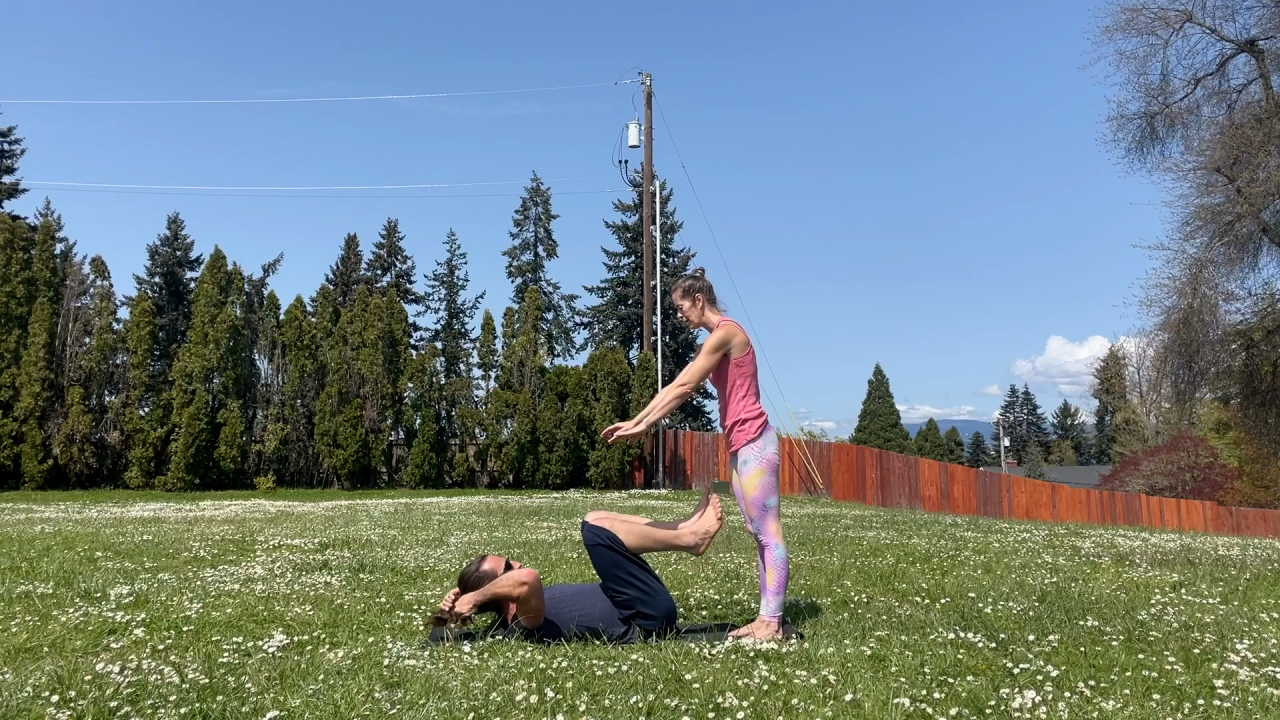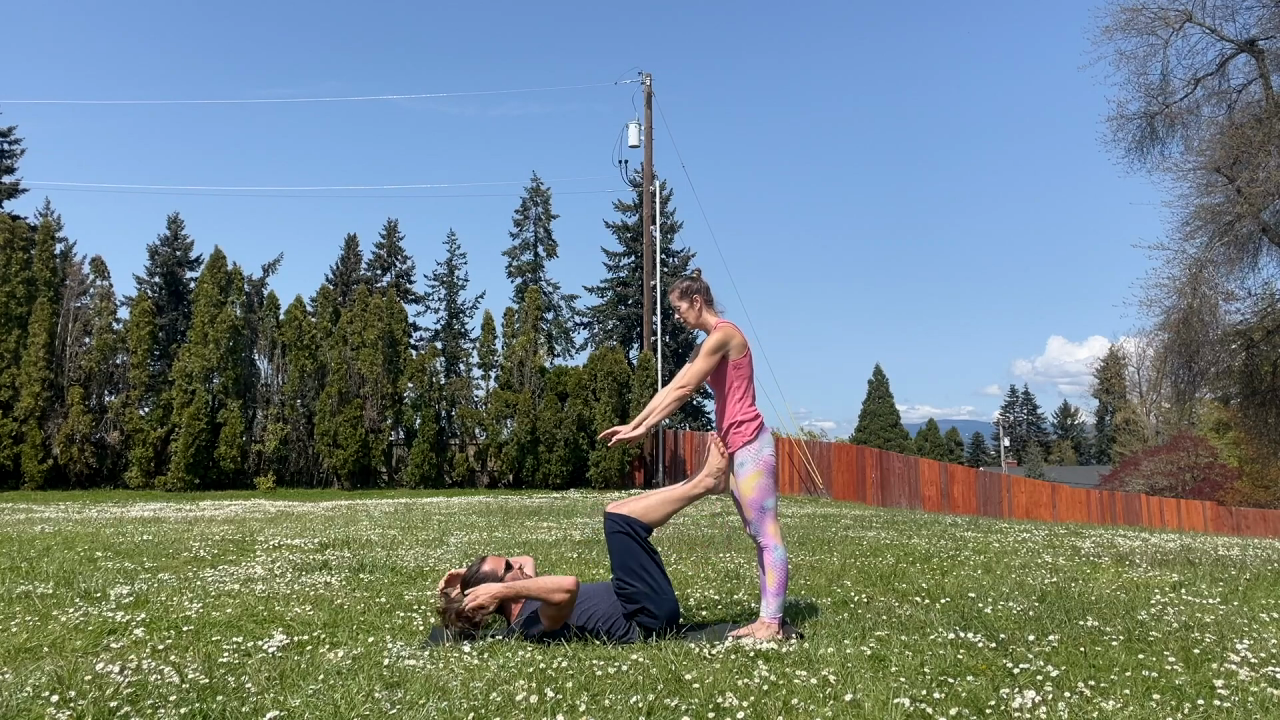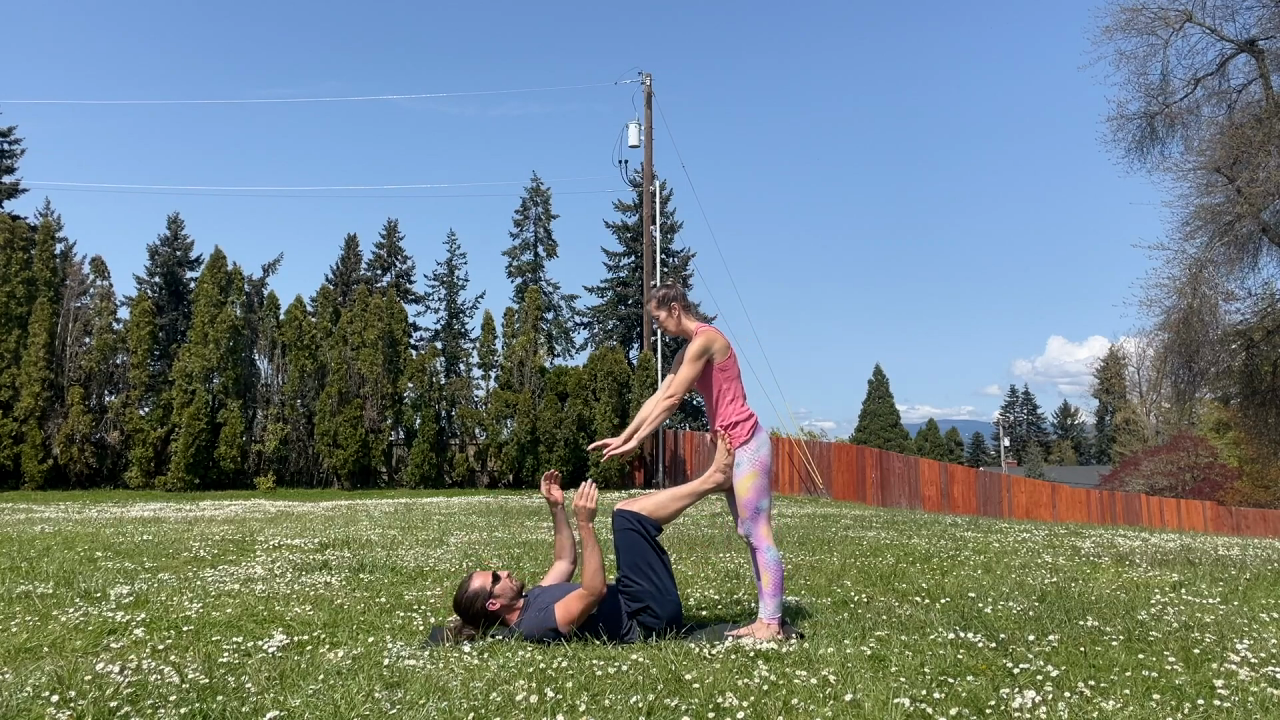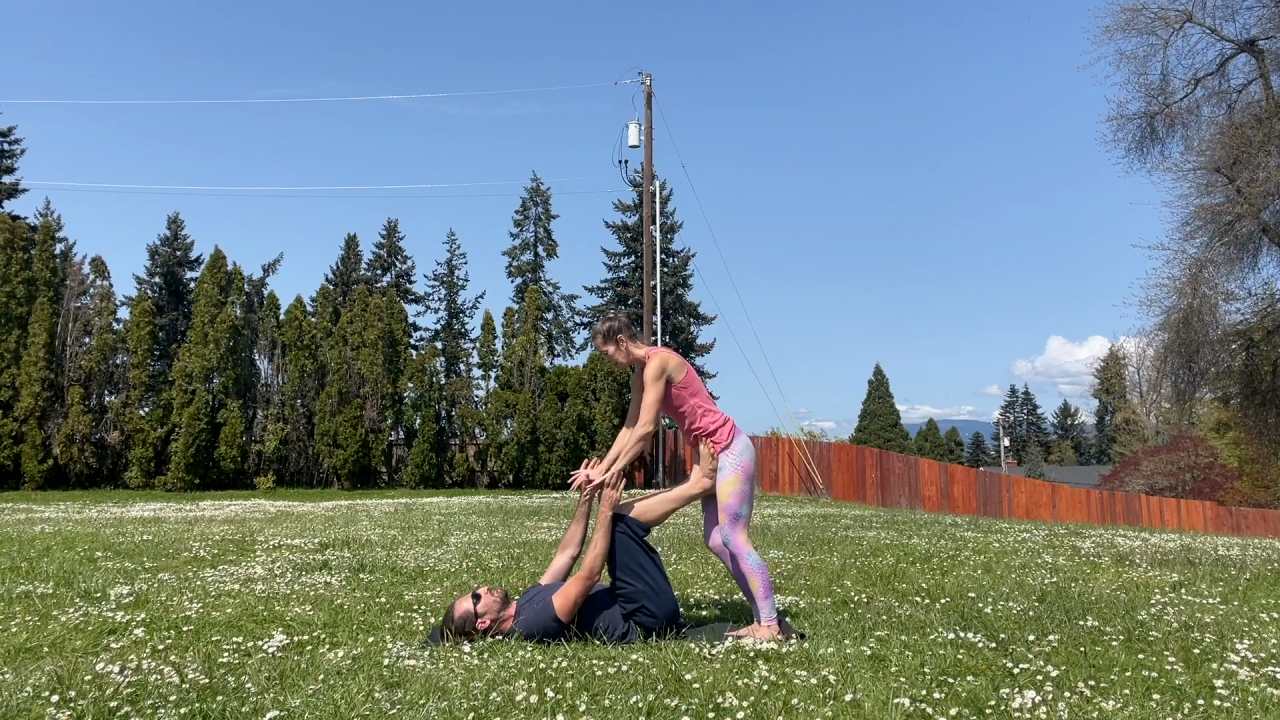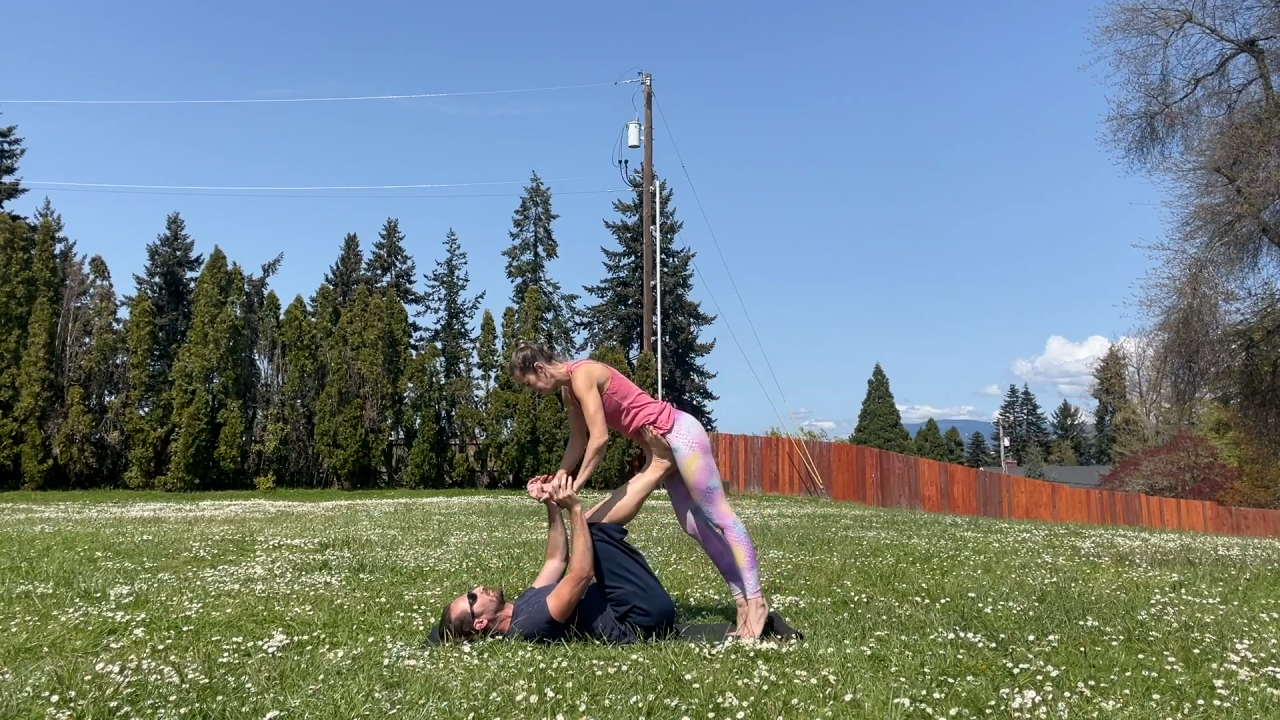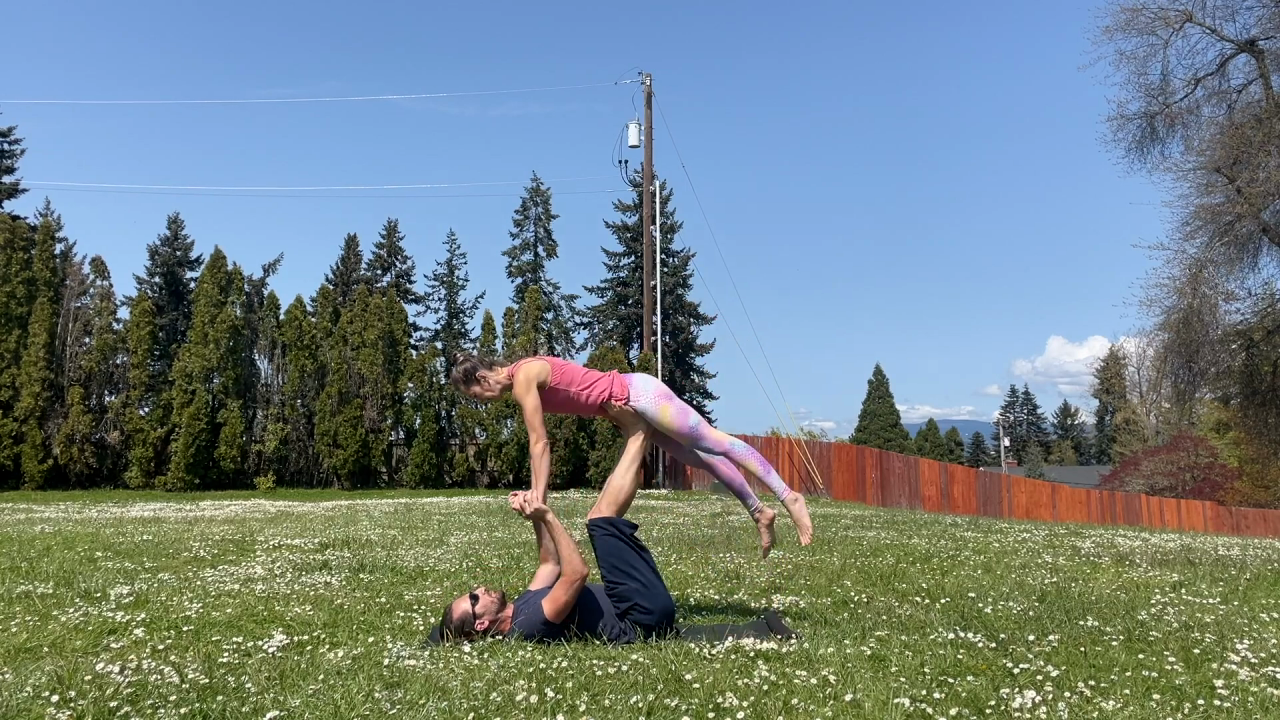
dt=0.3s
person 1, frame 1
left shoulder: (726, 333)
right shoulder: (716, 341)
left elbow: (685, 389)
right elbow: (676, 385)
left wrist: (644, 426)
right wrist: (635, 421)
left hip: (754, 441)
right hip: (742, 444)
left knee: (768, 531)
right knee: (758, 531)
left ankle: (772, 621)
right ankle: (766, 617)
person 1, frame 2
left shoulder: (723, 334)
right shoulder: (708, 344)
left elbow: (683, 391)
right elbow: (670, 387)
left wrist: (644, 429)
right wrist: (632, 425)
left hip: (749, 443)
right hip: (736, 446)
left knee: (767, 534)
right knee: (757, 534)
left ankle: (773, 623)
right ankle: (767, 618)
person 1, frame 3
left shoulder: (705, 339)
right shoulder: (688, 351)
left elbow: (672, 400)
right elbow: (658, 396)
left wrist: (635, 443)
right wrist: (622, 437)
left hip: (745, 442)
right hip: (733, 446)
left knee: (759, 534)
right knee: (750, 534)
left ankle: (771, 623)
right ankle: (766, 618)
person 1, frame 4
left shoulder: (656, 363)
right shoulder: (642, 370)
left elbow: (646, 428)
right elbow: (630, 427)
left wrist: (613, 472)
right wrist: (599, 467)
left hip: (729, 448)
right hip: (713, 452)
left knee: (734, 540)
right knee: (716, 539)
left ankle: (771, 624)
right ankle: (761, 617)
person 1, frame 5
left shoulder: (581, 374)
right shoulder: (567, 389)
left elbow: (599, 439)
right elbow: (578, 444)
left wrist: (576, 485)
right wrist: (558, 480)
left hip: (678, 433)
right hip: (662, 443)
left knee: (717, 514)
right knee: (694, 526)
left ankle: (755, 599)
right ankle: (743, 598)
person 1, frame 6
left shoulder: (523, 378)
right shoulder: (523, 379)
left elbow: (540, 444)
right elbow: (539, 445)
left wrist: (538, 500)
right wrist: (534, 494)
left hip: (633, 394)
right hip: (627, 401)
left knee: (715, 443)
right knee: (699, 456)
left ankle: (789, 499)
right ankle: (759, 512)
person 2, frame 1
left shoulder: (513, 617)
right shoulder: (528, 624)
right elbow: (526, 579)
left wrist: (461, 592)
right wrist: (474, 597)
left hip: (644, 617)
right hip: (648, 619)
left knee: (600, 525)
right knee: (596, 526)
left ankle: (684, 531)
right ankle: (687, 537)
person 2, frame 2
left shoulder: (524, 606)
right shoulder: (533, 625)
left elbow: (528, 567)
right elbow: (568, 586)
left wrist: (469, 575)
right wrist: (504, 584)
left hip: (644, 616)
right hip: (647, 620)
left knee: (622, 516)
right knee: (618, 514)
left ankle: (701, 483)
right ankle: (704, 482)
person 2, frame 3
left shoulder: (529, 604)
right shoulder: (536, 627)
left elbow: (565, 561)
right elbow: (594, 590)
left wrist: (556, 507)
right wrist: (585, 523)
left hip: (646, 618)
right hip: (649, 620)
left knee: (629, 514)
right knee: (628, 513)
left ankle: (711, 480)
right ankle: (712, 479)
person 2, frame 4
left shoulder: (527, 601)
right shoulder: (532, 625)
left elbow: (567, 553)
right elbow: (589, 572)
left wrist: (586, 498)
right wrist: (605, 509)
left hip: (649, 618)
right hip: (648, 620)
right knee: (619, 518)
right ankle: (699, 484)
person 2, frame 5
left shoulder: (523, 606)
right shoulder: (530, 624)
left elbow: (556, 560)
right elbow: (580, 575)
left wrist: (552, 507)
right wrist: (573, 509)
left hip: (642, 620)
right hip: (644, 618)
right knee: (595, 525)
person 2, frame 6
left shoulder: (523, 608)
right shoulder: (529, 626)
left elbow: (551, 564)
right elbow: (576, 573)
left wrist: (537, 520)
right wrist: (546, 515)
left hip: (643, 619)
right hip: (642, 618)
right knee: (601, 518)
